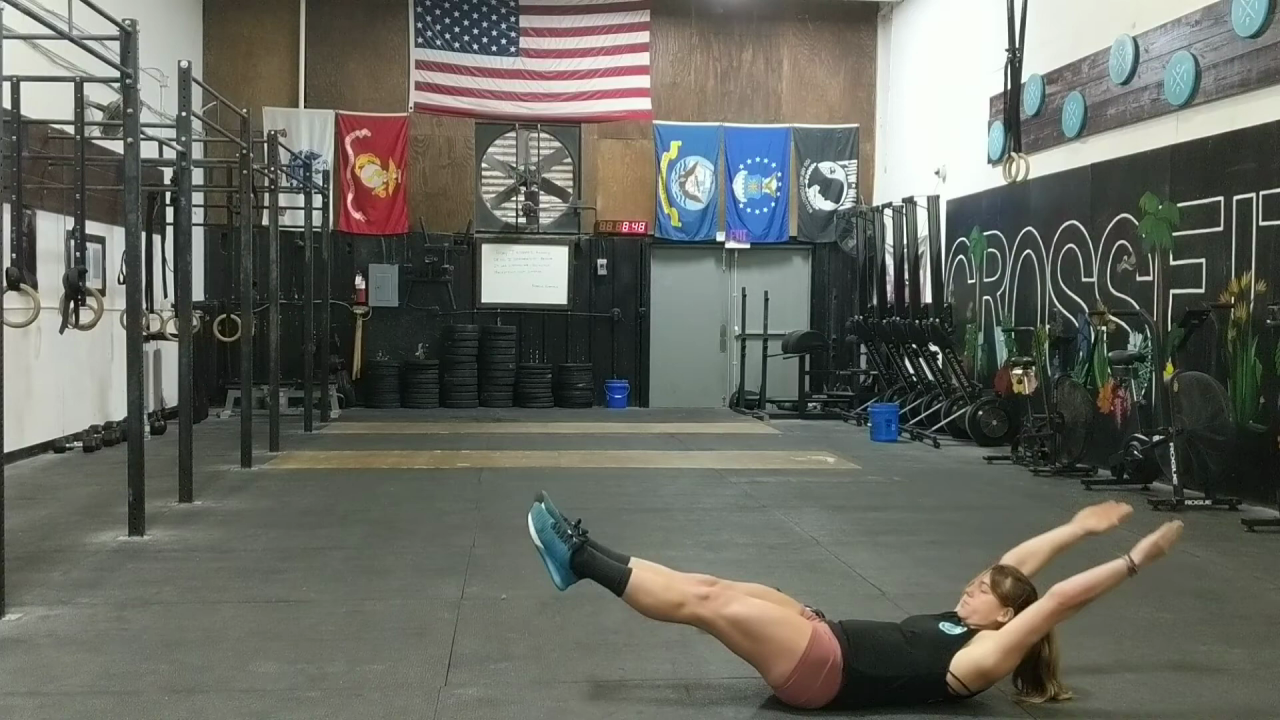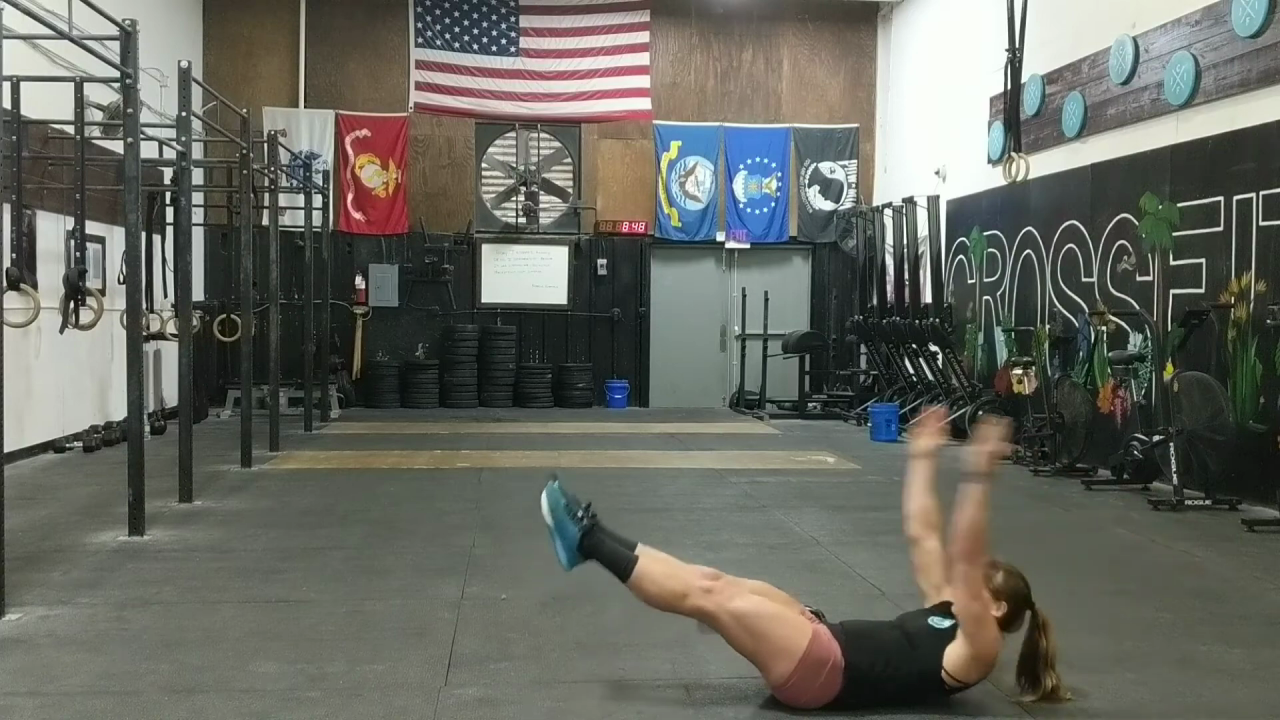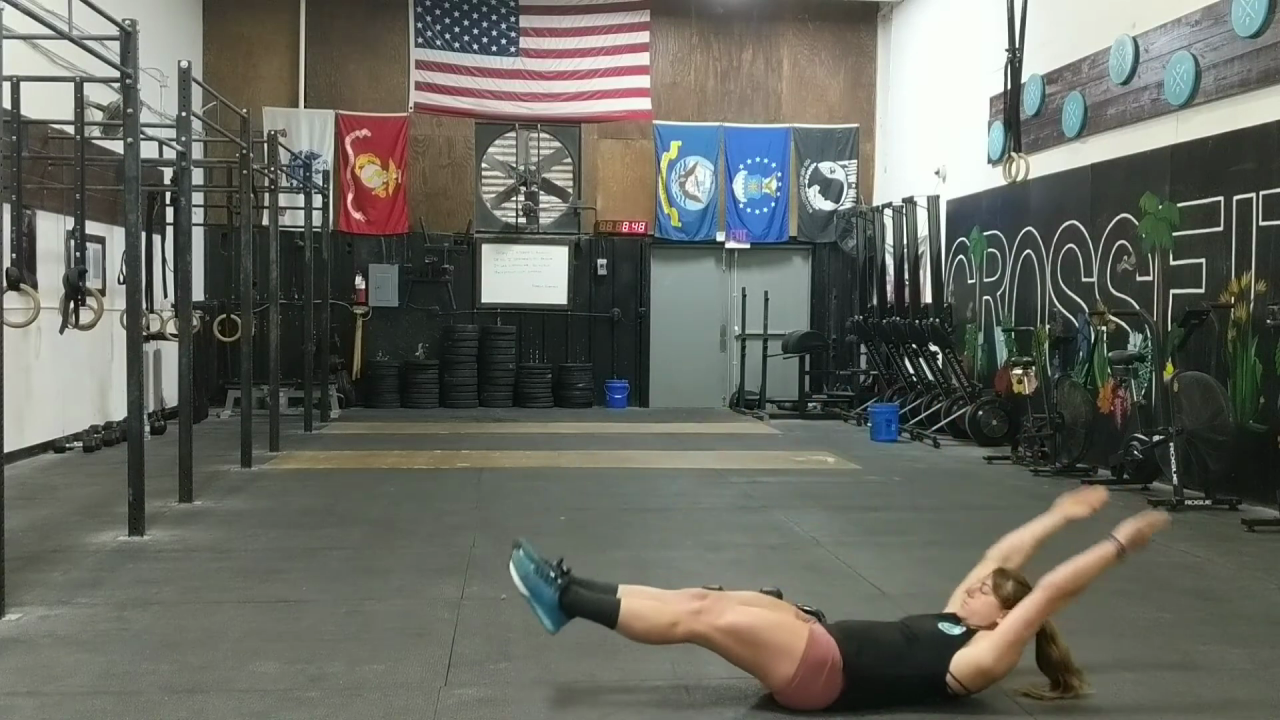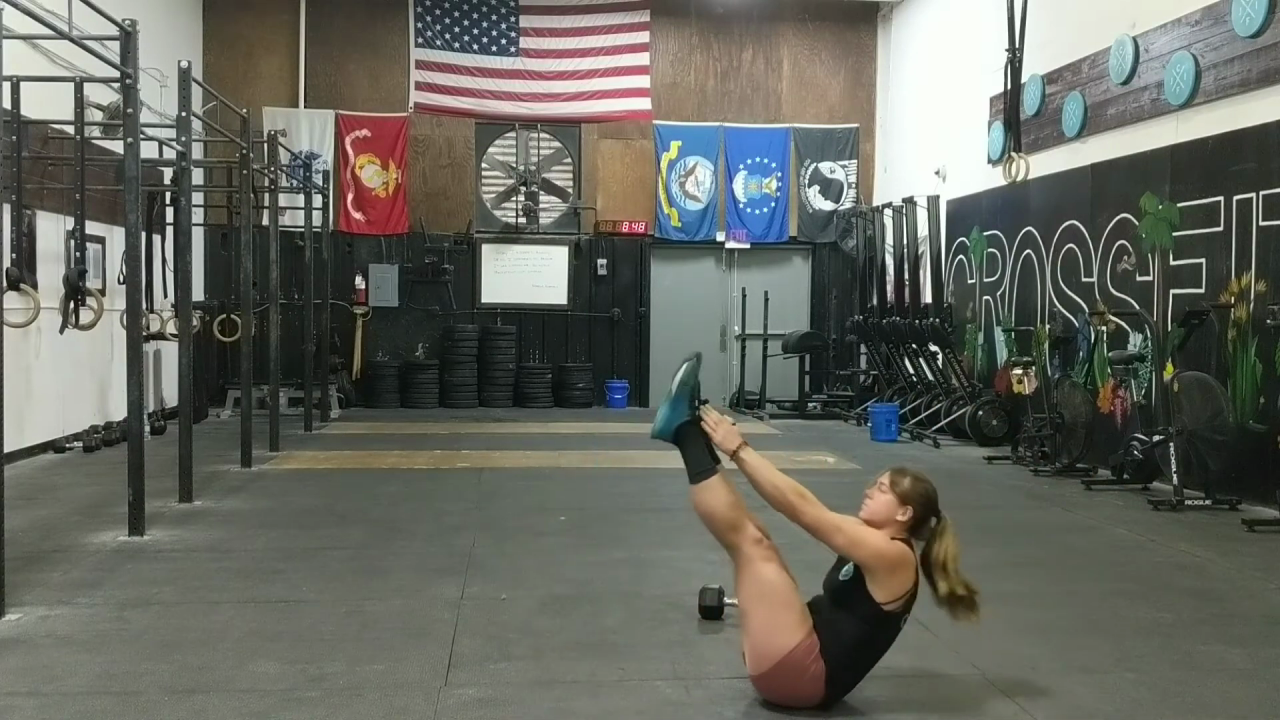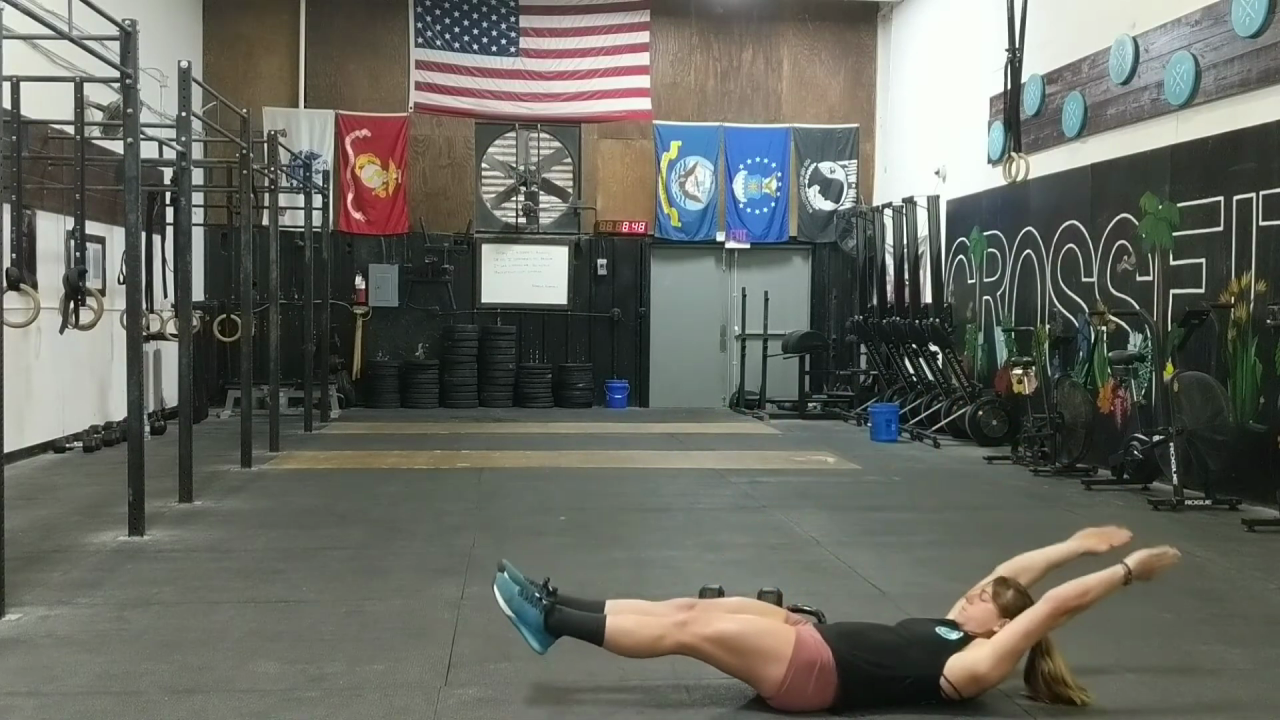
dt=1s
person 1, frame 1
left shoulder: (989, 656)
right shoulder: (966, 628)
left elbow: (1057, 600)
right elbow: (1011, 569)
left wrist: (1134, 560)
right wrist: (1077, 528)
left hip: (824, 669)
right hip: (824, 642)
left knee: (702, 599)
right knee: (709, 587)
left ankle: (580, 560)
right ankle: (584, 555)
person 1, frame 2
left shoulder: (978, 650)
right shoulder: (945, 610)
left elbow: (971, 559)
right elbow: (925, 535)
left wrist: (980, 477)
right wrist: (923, 459)
left hip: (822, 674)
right hip: (822, 648)
left knee: (707, 595)
right knee: (709, 579)
left ankle: (589, 540)
right ankle: (590, 537)
person 1, frame 3
left shoulder: (982, 662)
right shoulder: (958, 628)
left elbow: (1044, 595)
right elbow: (996, 561)
left wrist: (1116, 544)
right wrist: (1058, 514)
left hip: (821, 671)
right hip: (817, 643)
left knee: (695, 616)
right knee: (701, 600)
left ankle: (569, 600)
right ankle: (570, 591)
person 1, frame 4
left shoulder: (893, 557)
right shoulder: (873, 544)
left elbow: (807, 511)
right elbow: (802, 509)
left wrist: (739, 450)
right wrist: (740, 451)
left hip: (799, 674)
right hip: (787, 664)
left knee: (751, 540)
right knee: (748, 537)
left ankle: (687, 427)
person 1, frame 5
right shoulder: (957, 633)
left elbow: (1045, 611)
right elbow: (1008, 576)
left wrist: (1126, 572)
right wrist: (1076, 545)
right hip: (818, 642)
left knee: (690, 631)
right knee: (689, 610)
left ankle: (555, 621)
right ankle: (558, 608)
